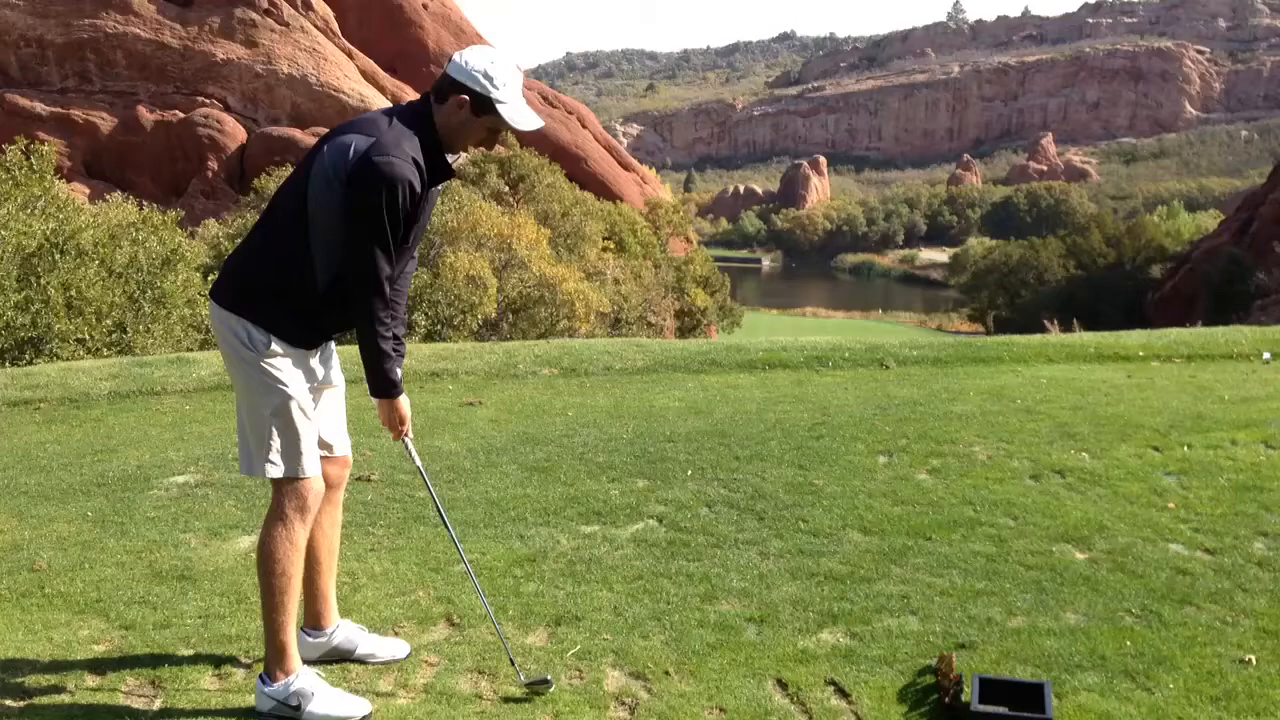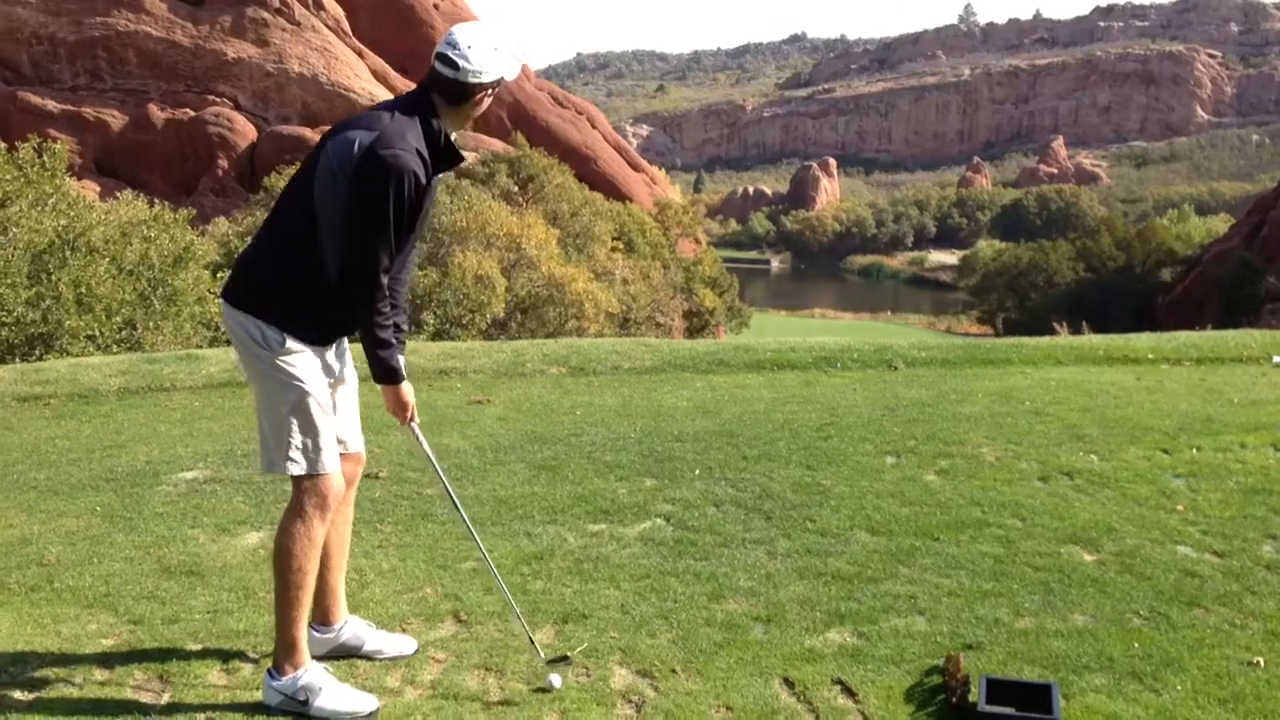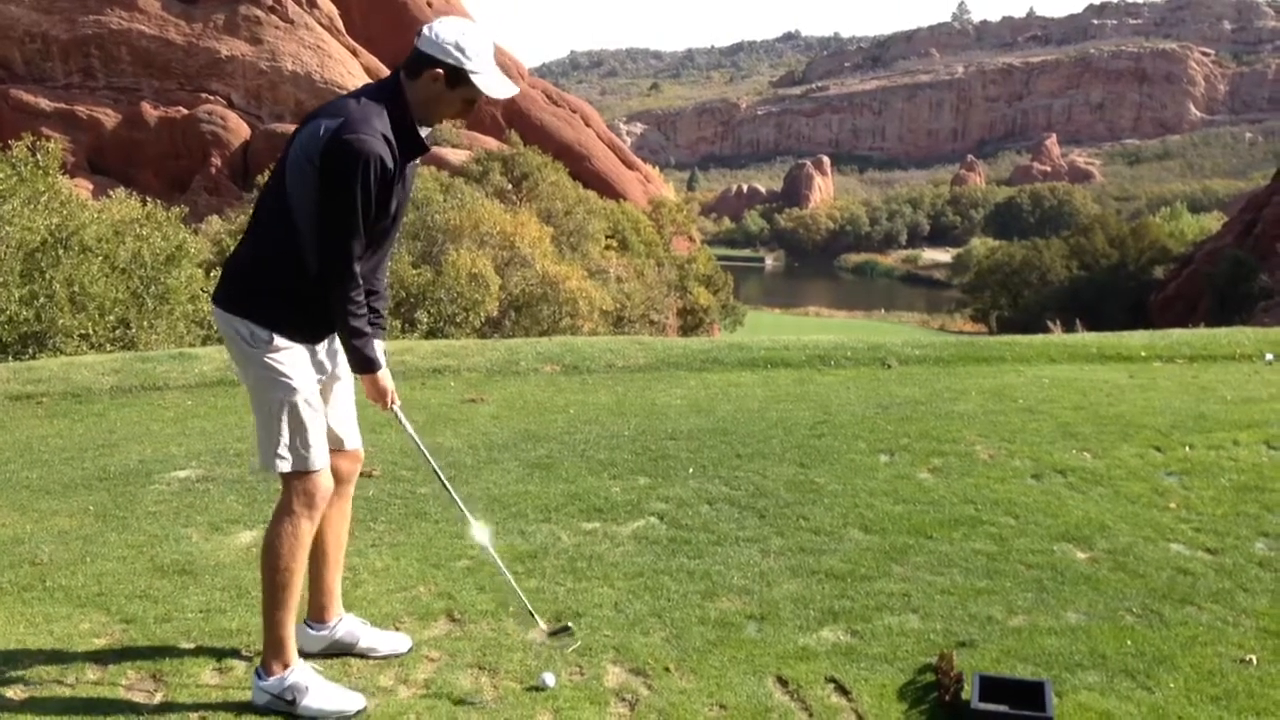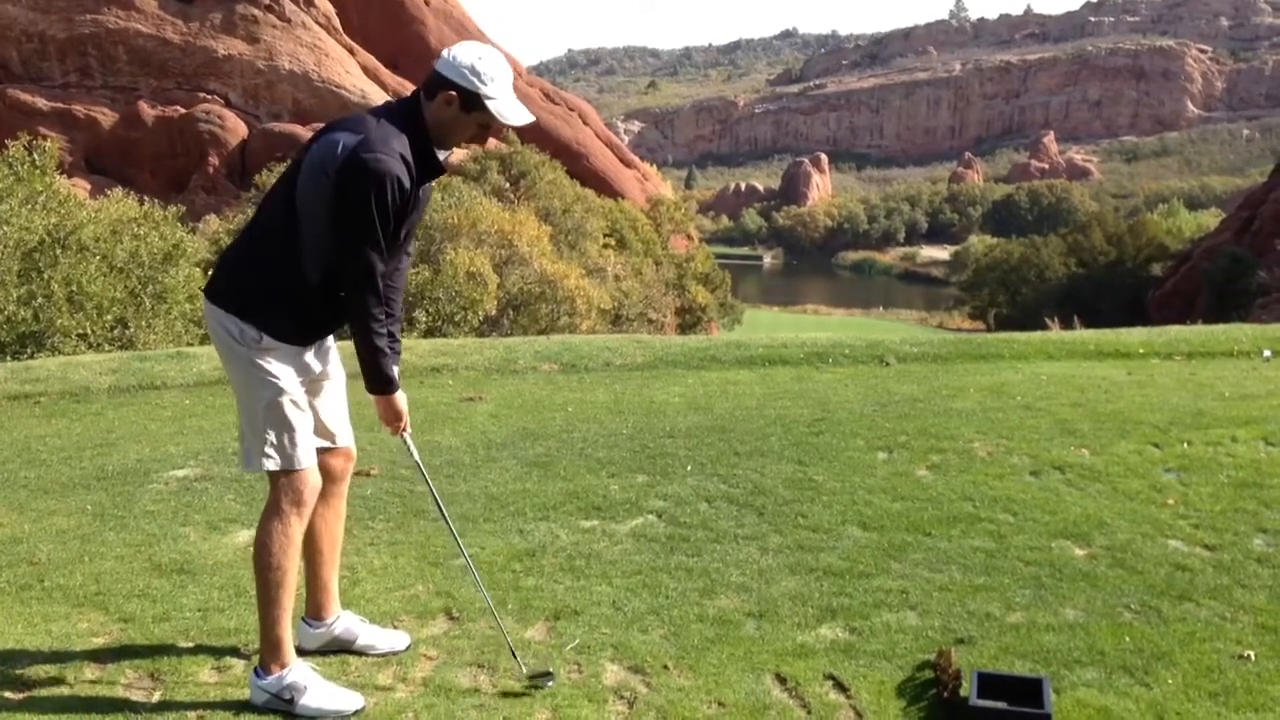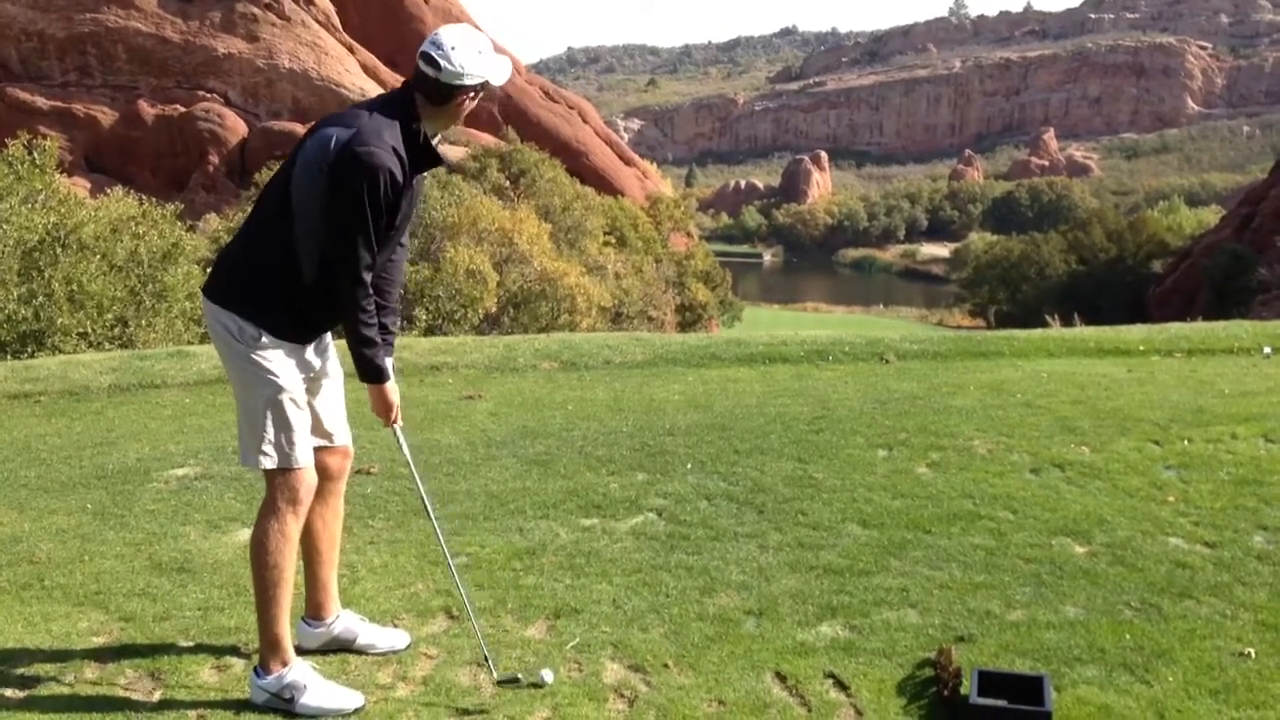
dt=1s
person 1, frame 1
left shoulder: (414, 151)
right shoulder: (388, 161)
left elbow: (392, 274)
right elbow: (370, 283)
left wrist: (392, 370)
right wrist: (388, 387)
left hip: (306, 322)
right hip: (265, 323)
left knee: (333, 470)
right knee: (300, 491)
left ankle: (322, 628)
person 1, frame 2
left shoulder: (410, 136)
right shoulder: (394, 156)
left elbow: (387, 266)
right elbow: (367, 276)
left wrist: (393, 358)
right wrist: (391, 375)
left hip: (316, 320)
right hip: (277, 320)
left knee: (345, 469)
right knee: (318, 489)
left ankle: (331, 623)
person 1, frame 3
left shoulder: (393, 131)
right shoulder: (360, 139)
left elbow: (367, 257)
right elbow: (339, 266)
left wrist: (372, 346)
right wrist: (369, 362)
left hip: (311, 319)
right hip: (268, 320)
left knee: (342, 466)
right knee: (308, 487)
left ankle: (325, 621)
person 1, frame 4
left shoulder: (411, 152)
right shoulder: (375, 159)
left elbow: (388, 269)
right elbow: (363, 282)
left wrist: (388, 367)
right wrist: (384, 384)
left hip: (304, 320)
right hip: (258, 320)
left knee: (336, 461)
right knee: (296, 485)
left ankle: (323, 618)
person 1, frame 5
left shoulder: (402, 141)
right shoulder: (370, 152)
left elbow: (385, 259)
right elbow: (349, 274)
left wrist: (384, 358)
right wrist: (375, 373)
left hip: (301, 318)
right hip: (258, 318)
left knee: (334, 460)
right knee: (293, 484)
left ankle: (323, 617)
